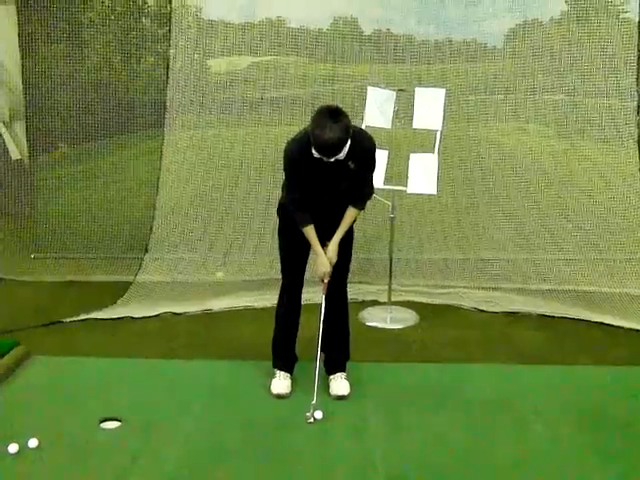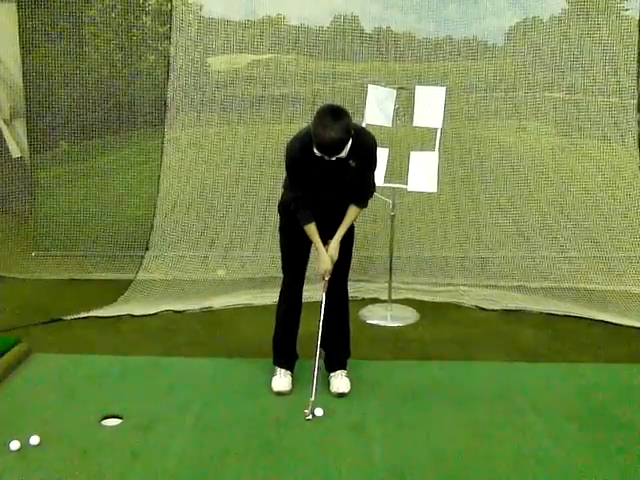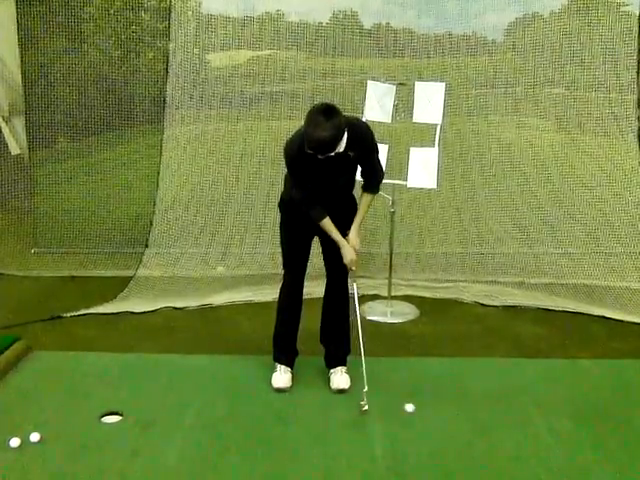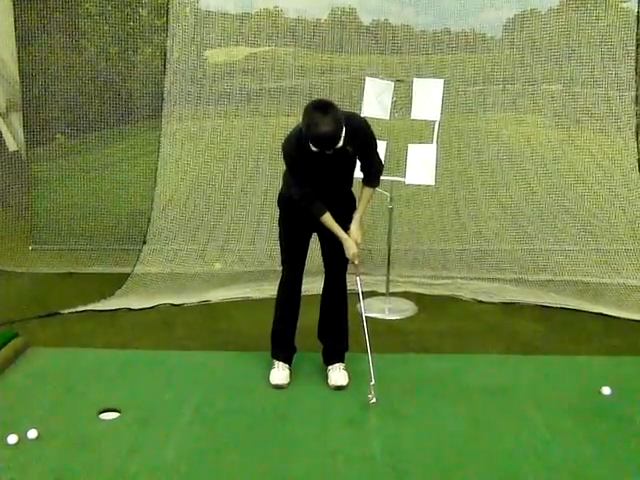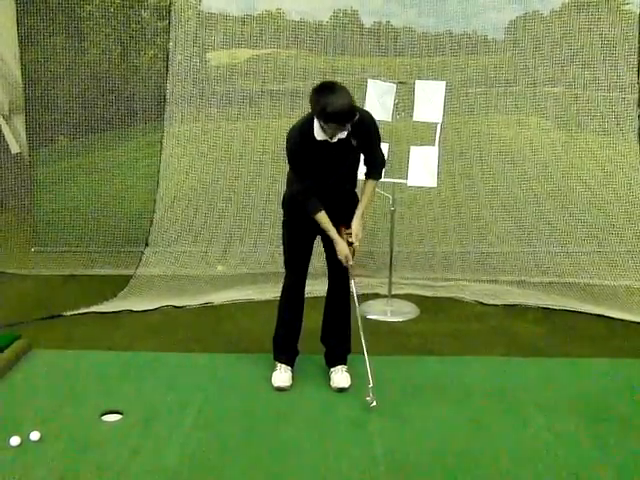
dt=1s
person 1, frame 1
left shoulder: (364, 145)
right shoulder: (296, 148)
left elbow: (360, 197)
right elbow: (298, 206)
left wrist: (336, 242)
right wrist: (319, 254)
left hip: (339, 217)
right hip: (297, 217)
left knee: (337, 289)
right knee: (291, 286)
left ankle: (337, 367)
right ankle: (282, 366)
person 1, frame 2
left shoulder: (365, 143)
right shoulder: (298, 147)
left elbow: (361, 196)
right elbow: (300, 204)
left wrist: (337, 239)
right wrist: (320, 251)
left hip: (340, 215)
right hip: (297, 213)
left knee: (338, 286)
right knee: (292, 283)
left ankle: (337, 365)
right ankle: (283, 363)
person 1, frame 3
left shoulder: (360, 134)
right shoulder: (295, 147)
left elbow: (373, 179)
right elbow: (309, 203)
left wrist: (355, 229)
right wrist: (341, 244)
left hip: (340, 208)
right hip: (298, 210)
left knee: (339, 280)
right knee: (293, 279)
left ankle: (337, 360)
right ankle: (283, 360)
person 1, frame 4
left shoulder: (358, 128)
right shoulder: (293, 145)
left elbow: (373, 172)
right elbow: (308, 199)
left wrist: (357, 220)
right wrist: (343, 239)
left hip: (339, 204)
right hip: (297, 206)
left knee: (336, 276)
right knee: (292, 276)
left ankle: (335, 357)
right ankle: (281, 356)
person 1, frame 5
left shoulder: (363, 122)
right shoulder: (298, 137)
left elbow: (375, 167)
right elbow: (306, 195)
left wrist: (358, 216)
right wrist: (335, 239)
left hip: (342, 207)
right hip: (302, 210)
left knee: (340, 281)
right knee: (294, 280)
left ankle: (337, 359)
right ankle: (283, 359)
